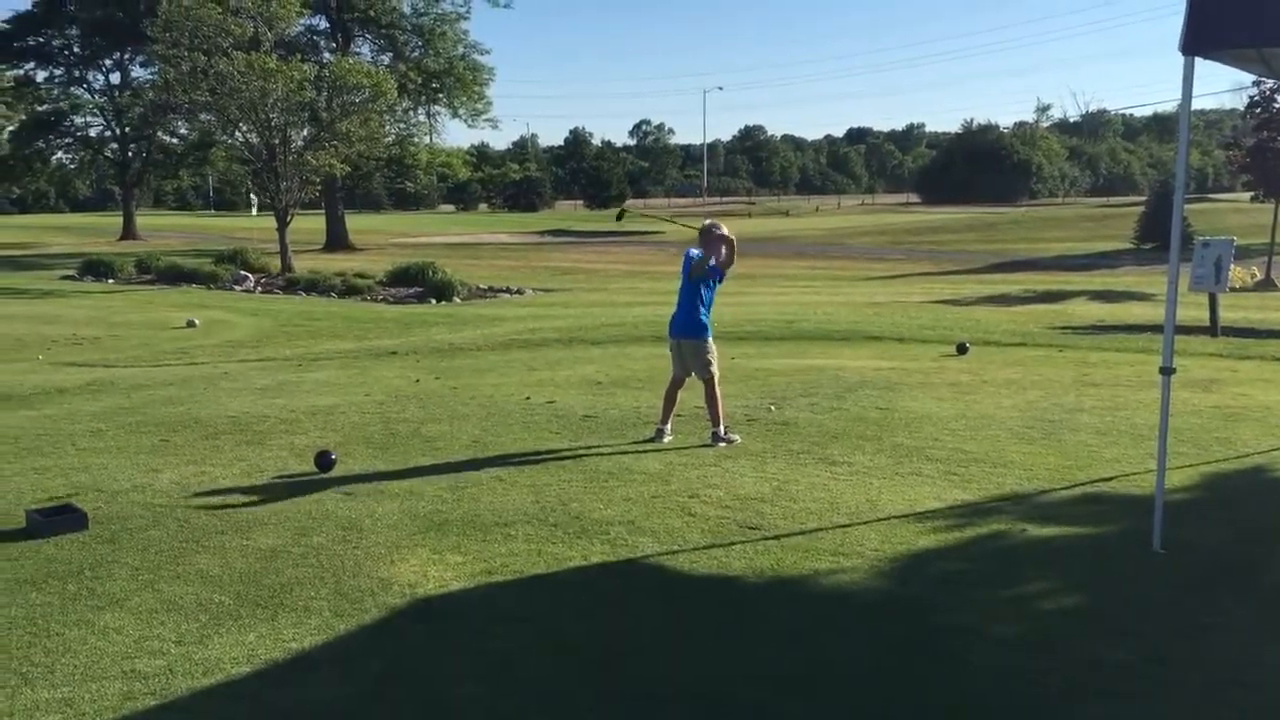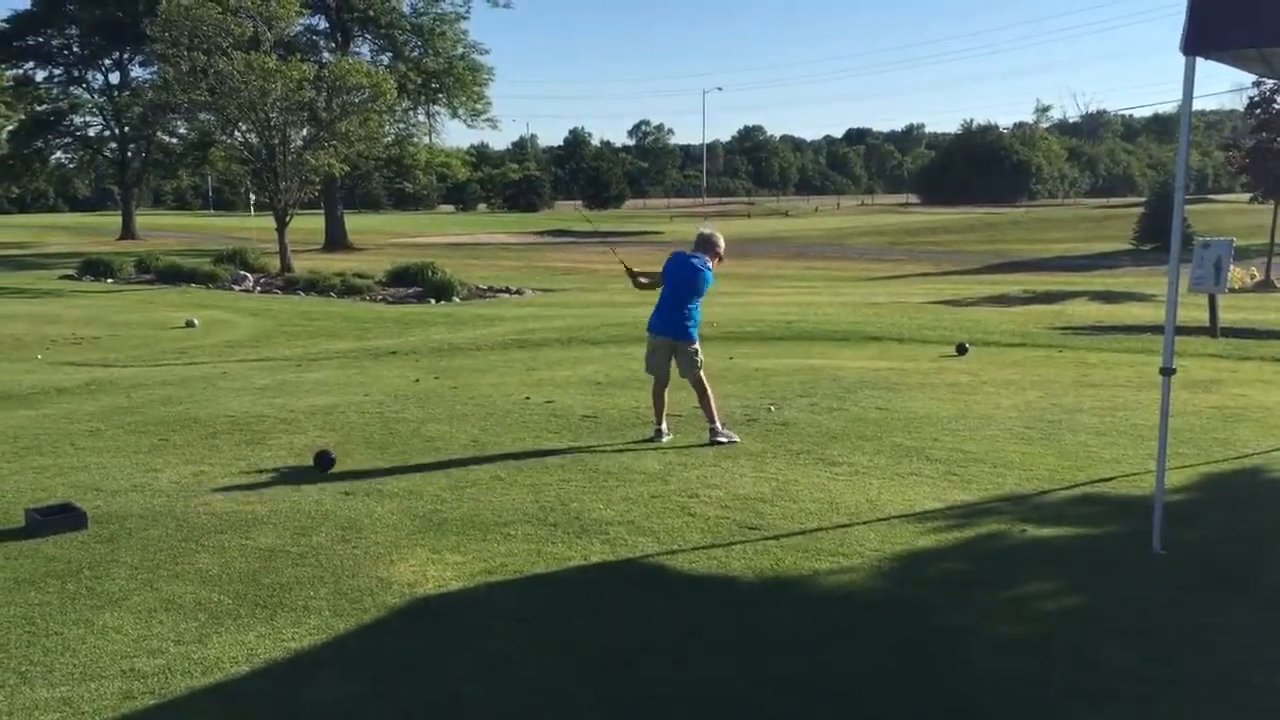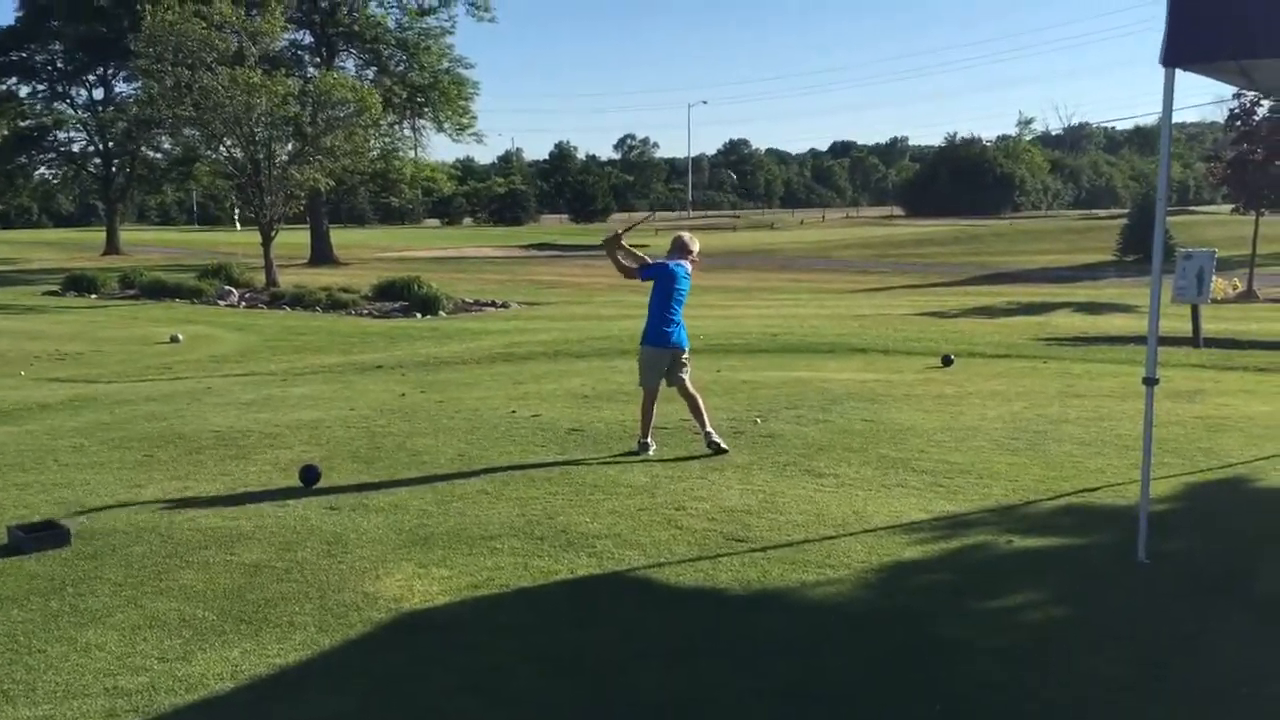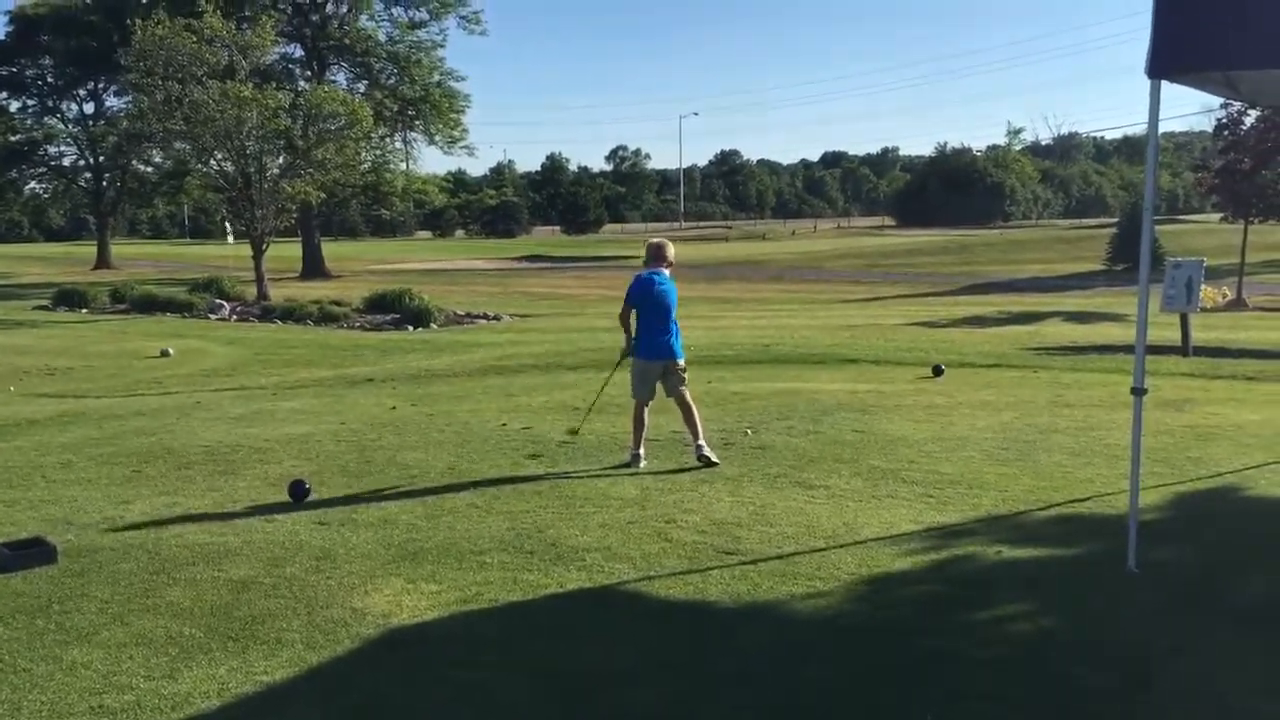
dt=0.4s
person 1, frame 1
right shoulder: (693, 255)
left elbow: (725, 265)
right elbow: (697, 273)
left wrist: (730, 246)
right wrist: (710, 251)
left hip: (678, 329)
right hip: (695, 330)
left knee: (678, 378)
right knee: (710, 379)
left ankle: (663, 428)
right ankle: (718, 431)
person 1, frame 2
left shoulder: (677, 258)
right shoulder: (706, 276)
left elbow: (659, 282)
left wrist: (637, 278)
right wrist: (641, 275)
left hip: (660, 328)
right hip: (686, 332)
left knee: (660, 380)
right knee: (698, 380)
left ankle: (660, 428)
right ankle: (716, 428)
person 1, frame 3
left shoulder: (667, 269)
right shoulder: (685, 273)
left elbow: (630, 272)
right elbow: (649, 265)
left wrist: (612, 250)
right wrist: (622, 246)
left hip: (657, 340)
right hip: (678, 341)
left knee: (650, 392)
right knee: (686, 388)
left ankle: (645, 442)
right ankle: (709, 434)
person 1, frame 4
left shoulder: (642, 280)
right shoulder: (670, 282)
left elbow: (625, 314)
left wrist: (628, 340)
left hip: (646, 352)
right hip: (672, 352)
left knee: (642, 402)
right knee: (683, 399)
left ankle: (637, 453)
right ankle: (701, 446)
